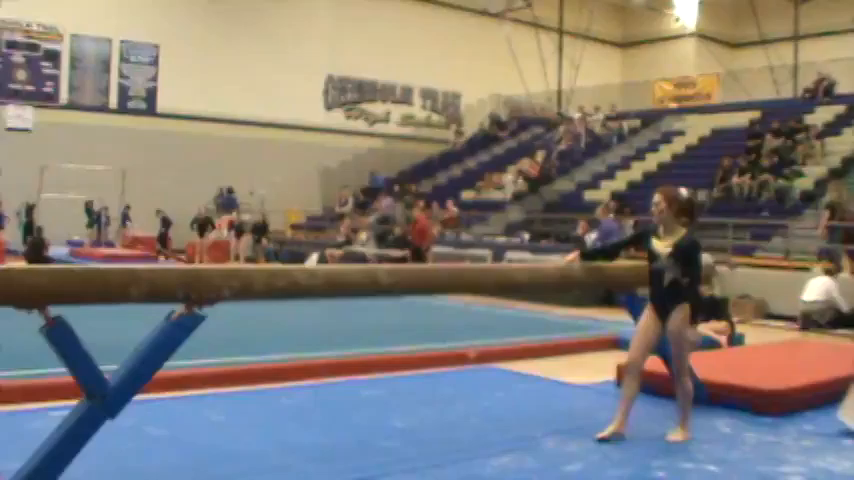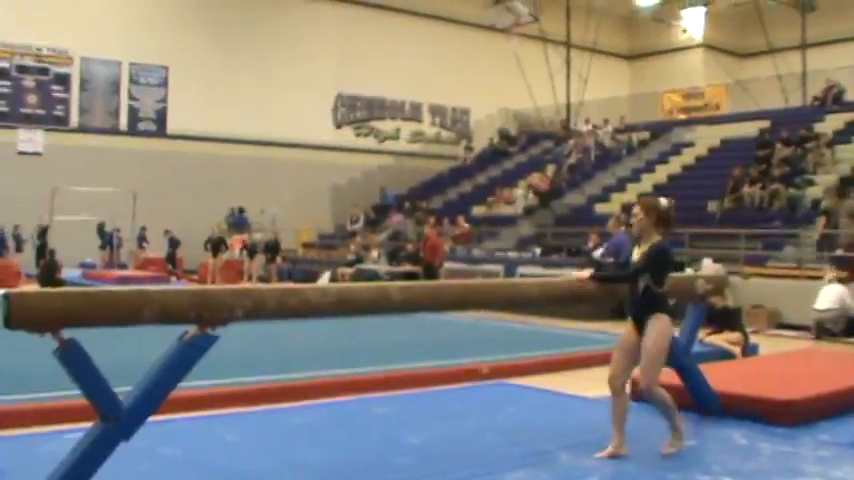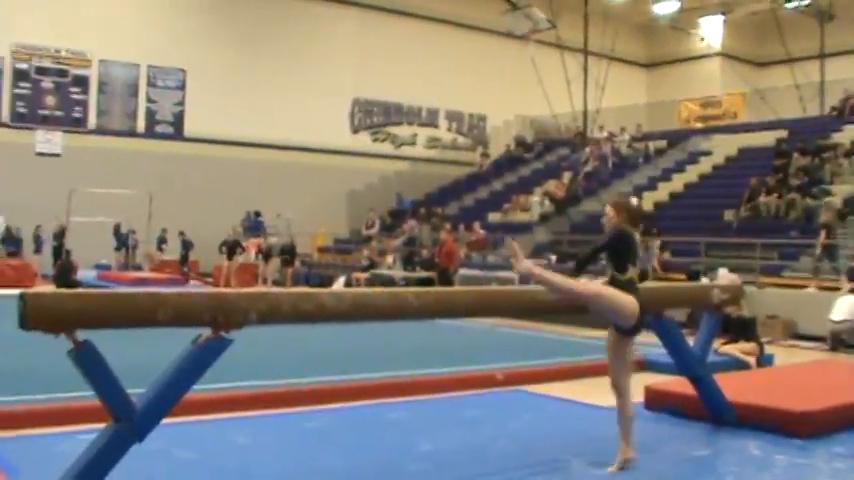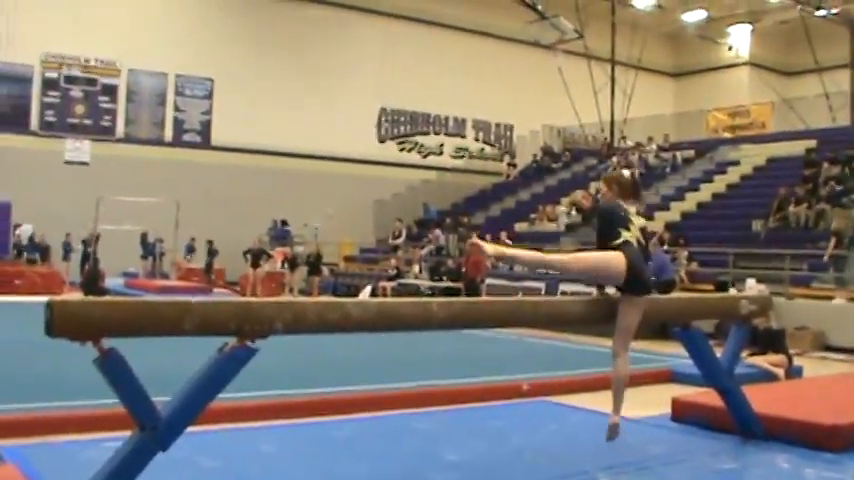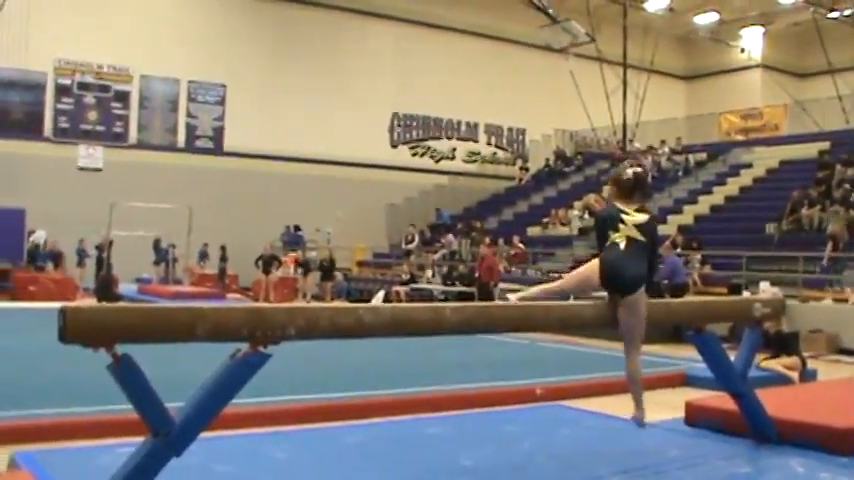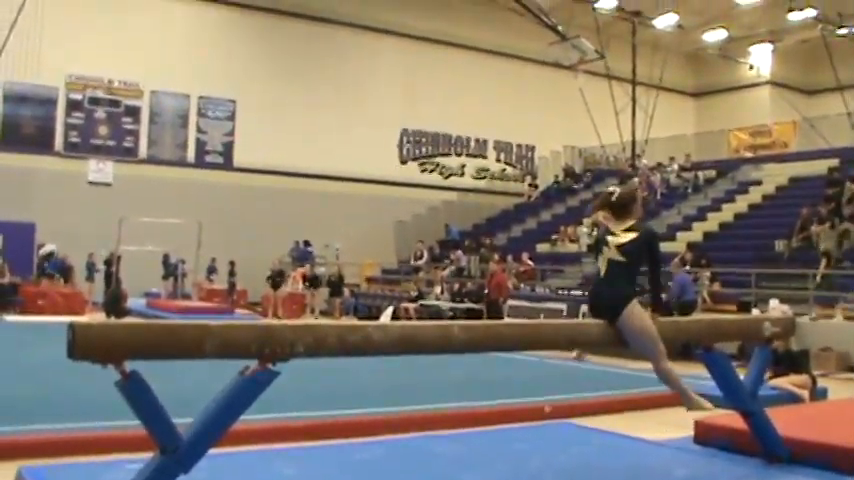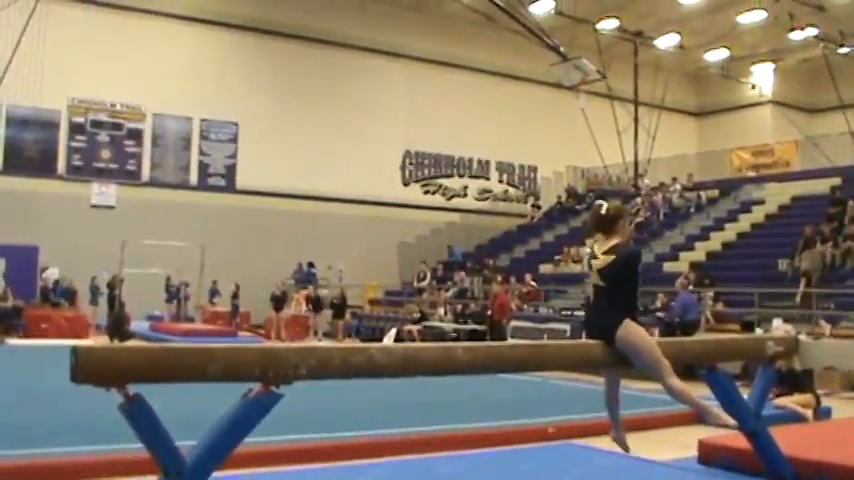
dt=0.3s
person 1, frame 1
left shoulder: (688, 243)
right shoulder: (649, 233)
left elbow: (694, 284)
right elbow: (615, 249)
left wrist: (690, 324)
right wrist: (581, 254)
left hip: (678, 307)
right hip: (655, 306)
left knee: (680, 371)
right knee: (633, 364)
left ankle: (684, 426)
right ankle: (619, 424)
person 1, frame 2
left shoulder: (660, 249)
right shoulder: (638, 245)
left elbow: (629, 277)
right elbow: (628, 275)
left wrist: (592, 275)
right wrist: (592, 273)
left hip: (656, 318)
right hip: (636, 318)
left knee: (648, 385)
right knee: (615, 380)
left ankle: (677, 431)
right ankle: (618, 443)
person 1, frame 3
left shoulder: (621, 234)
right shoulder: (630, 244)
left elbow: (594, 252)
left wrist: (573, 268)
left hip: (628, 309)
right hip: (624, 317)
left knee: (577, 287)
right knee: (620, 385)
left ankle: (528, 267)
right ankle: (626, 450)
person 1, frame 4
left shoulder: (608, 209)
right shoulder: (639, 220)
left elbow: (601, 244)
left wrist: (600, 284)
left hip: (621, 265)
right hip: (642, 281)
left knee: (552, 259)
right knee: (621, 350)
left ankle: (496, 250)
right ankle: (615, 413)
person 1, frame 5
left shoulder: (601, 215)
right shoulder: (649, 221)
right elbow: (652, 262)
right wrist: (641, 286)
left hip: (607, 268)
right hip: (632, 283)
left knee: (555, 287)
right knee: (633, 350)
left ankle: (519, 298)
right ankle: (638, 409)
person 1, frame 6
left shoulder: (603, 233)
right shoulder: (649, 236)
right elbow: (655, 275)
right wrist: (656, 307)
left hip: (597, 298)
right hip: (621, 301)
right knee: (659, 358)
right ankle: (690, 399)
person 1, frame 7
left shoulder: (594, 251)
right shoulder: (630, 253)
right elbow: (631, 293)
right wrist: (636, 325)
left hip: (593, 323)
right hip: (616, 323)
left knee: (611, 379)
right knee: (666, 374)
left ankle: (617, 430)
right ankle: (711, 414)
